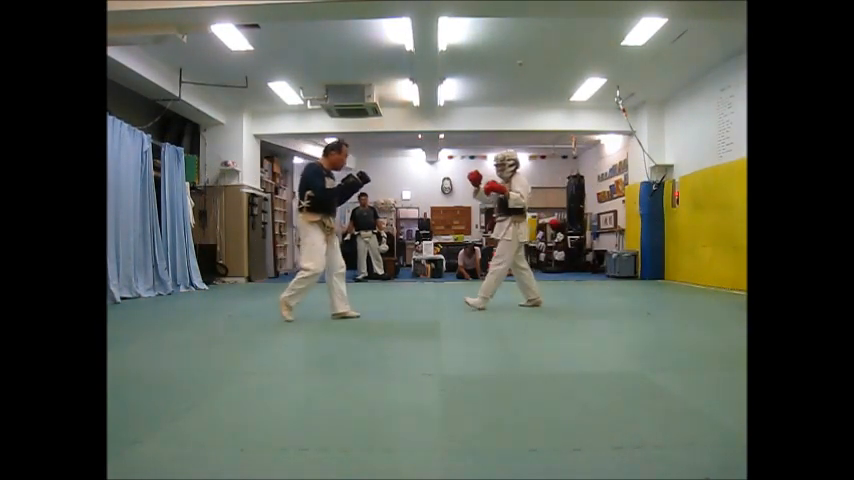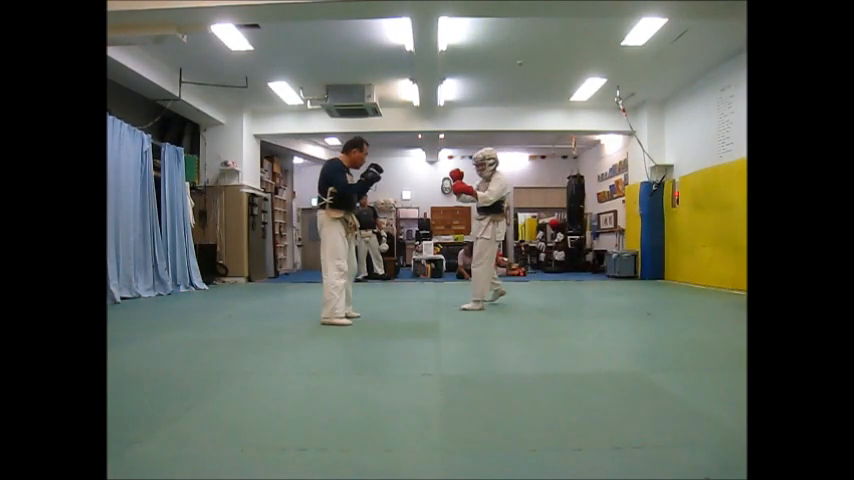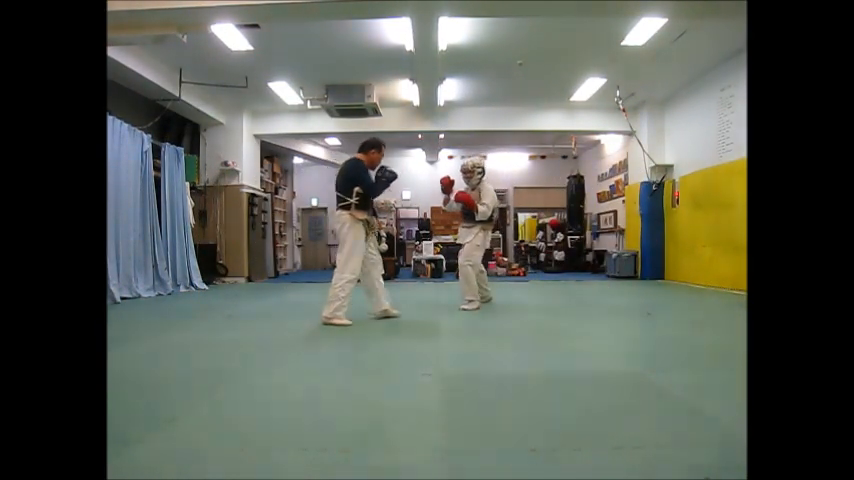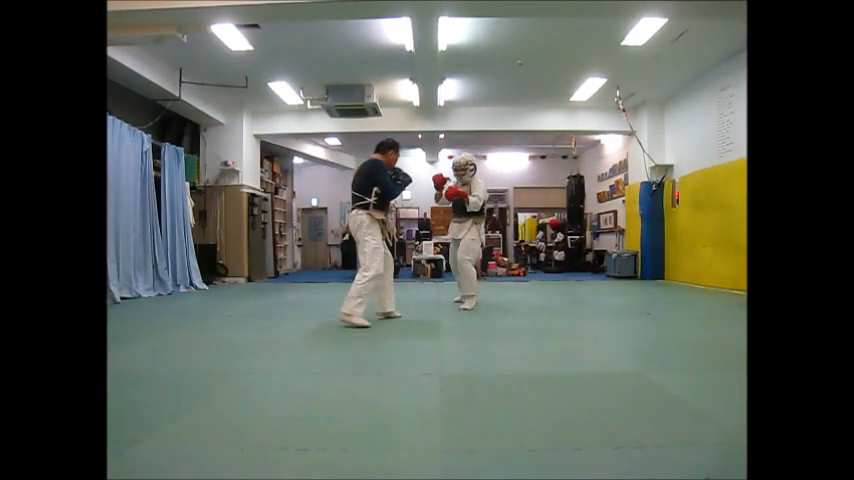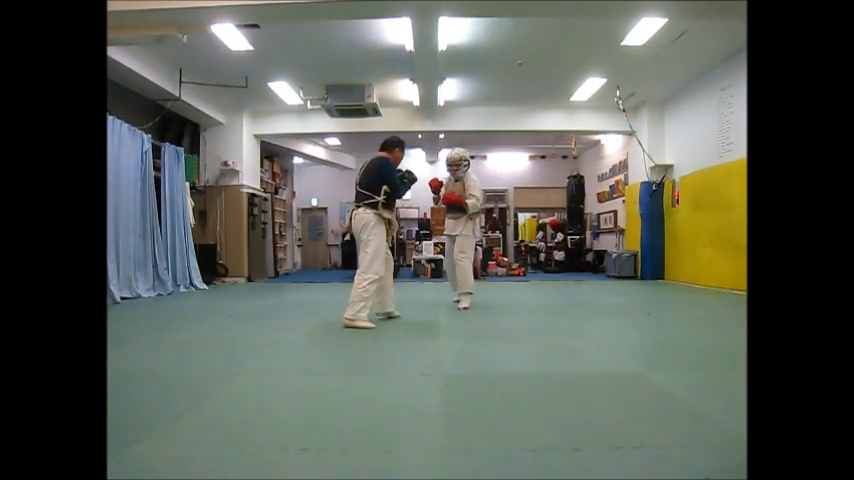
dt=0.3s
person 1, frame 1
left shoulder: (328, 174)
right shoulder: (312, 169)
left elbow: (336, 201)
right elbow: (322, 195)
left wrist: (354, 187)
right wrist: (345, 186)
left hip: (326, 225)
right hip: (311, 223)
left knee: (337, 268)
right knee: (314, 267)
left ankle: (341, 309)
right ankle: (287, 300)
person 1, frame 2
left shoulder: (343, 169)
right shoulder: (333, 165)
left elbow: (352, 195)
right elbow: (344, 191)
left wrist: (366, 180)
right wrist: (366, 180)
left hip: (343, 221)
right hip: (331, 220)
left knee: (348, 267)
right knee: (336, 267)
left ankle: (343, 308)
right ankle: (331, 314)
person 1, frame 3
left shoulder: (356, 166)
right shoulder: (356, 165)
right elbow: (371, 191)
left wrist: (380, 179)
right wrist: (386, 180)
left hip: (359, 222)
right hip: (351, 221)
left knee: (373, 265)
right knee: (348, 270)
left ankle: (382, 307)
right ankle: (332, 314)
person 1, frame 4
left shoulder: (369, 166)
right shoulder: (376, 165)
right elbow: (390, 193)
left wrist: (394, 180)
right wrist: (403, 182)
left hip: (369, 221)
right hip: (366, 220)
left knee: (385, 263)
right knee: (371, 268)
left ankle: (386, 308)
right ankle: (350, 312)
person 1, frame 5
left shoulder: (372, 163)
right shoulder: (385, 163)
right elbow: (397, 192)
left wrist: (399, 180)
right wrist: (408, 181)
left hip: (368, 217)
right hip: (372, 219)
left knee: (385, 262)
right knee: (370, 269)
left ankle: (386, 308)
right ankle: (354, 316)
person 2, frame 1
left shoulder: (519, 180)
right shoulder: (504, 182)
left elbow: (520, 200)
right elbow: (486, 198)
left wrist: (502, 190)
right wrist: (477, 185)
left hip: (514, 227)
right hip: (506, 226)
left knee: (498, 264)
right knee: (519, 264)
left ankle: (482, 299)
right ankle: (533, 297)
person 2, frame 2
left shoulder: (499, 180)
right shoulder: (484, 181)
left elbow: (488, 197)
right elbow: (466, 198)
left wrist: (469, 190)
right wrist: (458, 183)
left hip: (492, 225)
right hip: (483, 225)
left knee: (480, 263)
right knee: (483, 261)
left ankle: (478, 301)
right ankle: (496, 288)
person 2, frame 3
left shoulder: (487, 189)
right shoulder: (466, 190)
left elbow: (485, 212)
right elbow: (450, 207)
left wrist: (471, 203)
right wrist: (447, 193)
left hip: (479, 233)
right hip: (466, 231)
left knee: (465, 263)
right knee: (474, 266)
left ankle: (473, 300)
right ankle: (485, 295)
person 2, frame 4
left shoulder: (477, 184)
right shoulder: (454, 185)
left elbow: (476, 203)
right elbow: (440, 202)
left wrist: (462, 195)
right wrist: (439, 189)
left hip: (472, 227)
right hip: (457, 226)
left knee: (464, 259)
right knee: (455, 262)
left ankle: (470, 297)
right ankle: (465, 292)
person 2, frame 5
left shoulder: (471, 180)
right shoulder: (448, 180)
left elbow: (476, 204)
right elbow: (438, 203)
left wrist: (460, 201)
right wrist: (436, 192)
left hip: (467, 224)
right hip: (452, 223)
left knee: (461, 257)
right knee: (450, 260)
left ankle: (466, 295)
right ankle: (459, 292)
